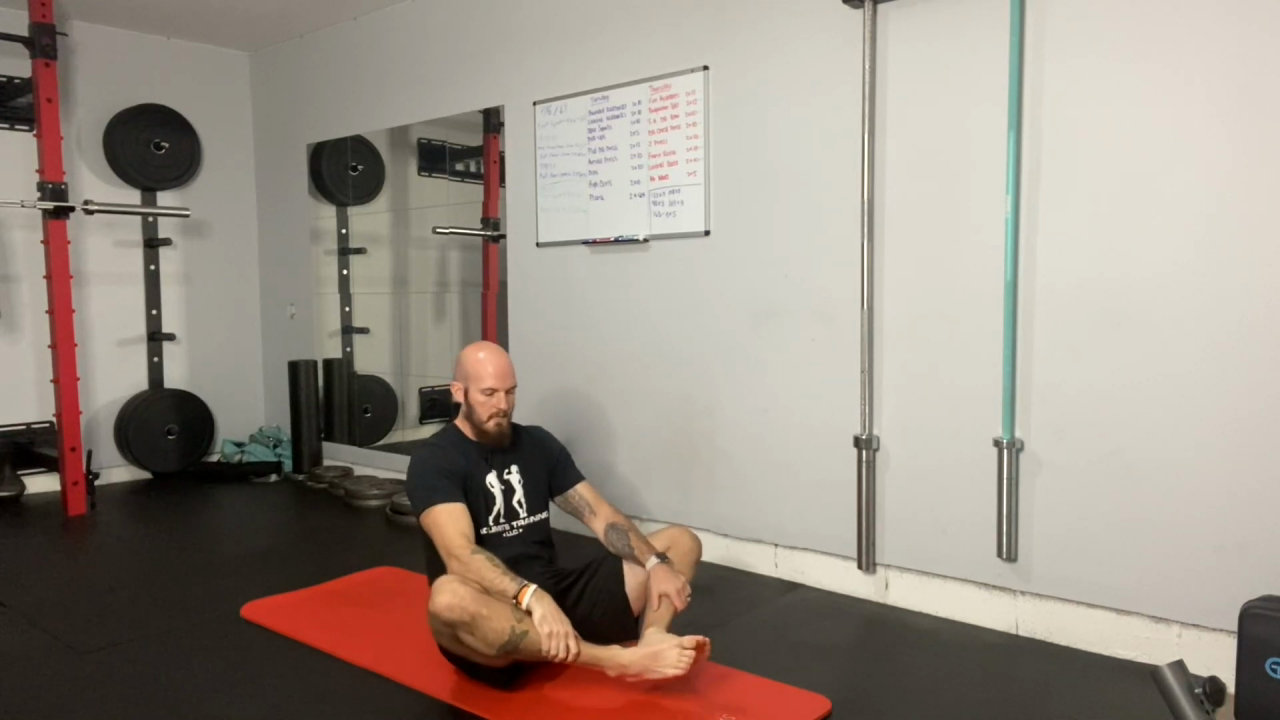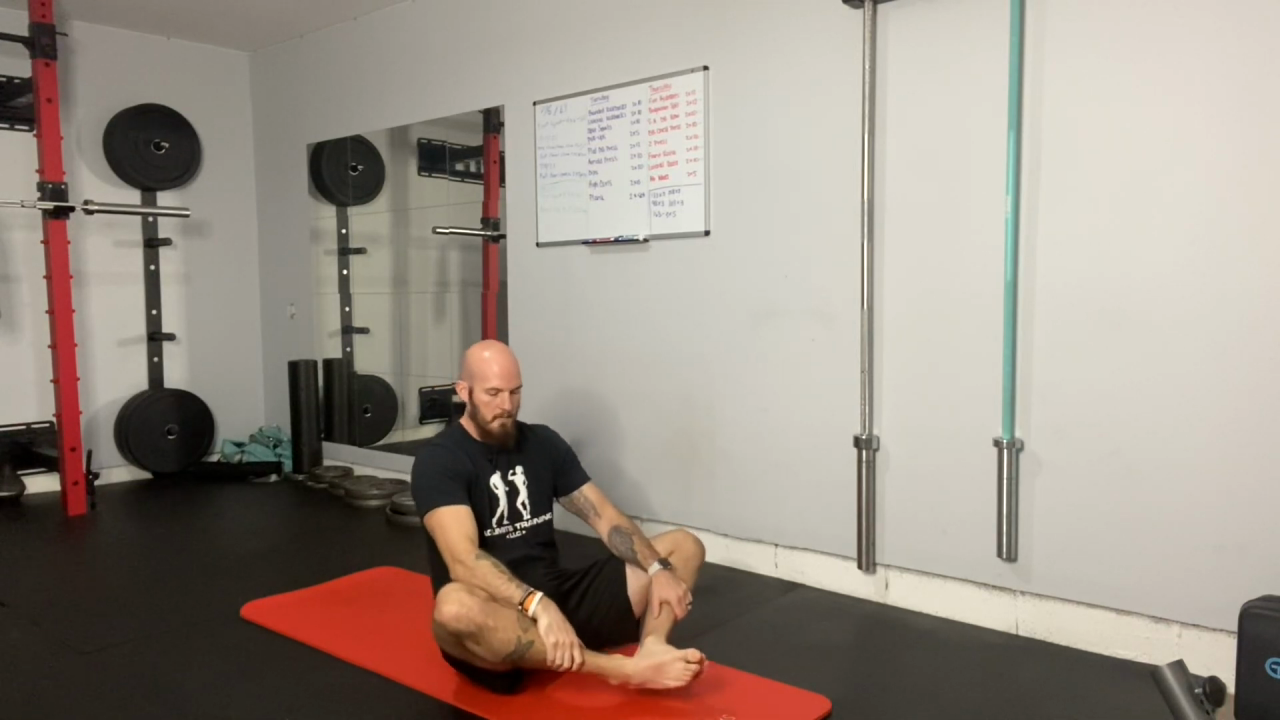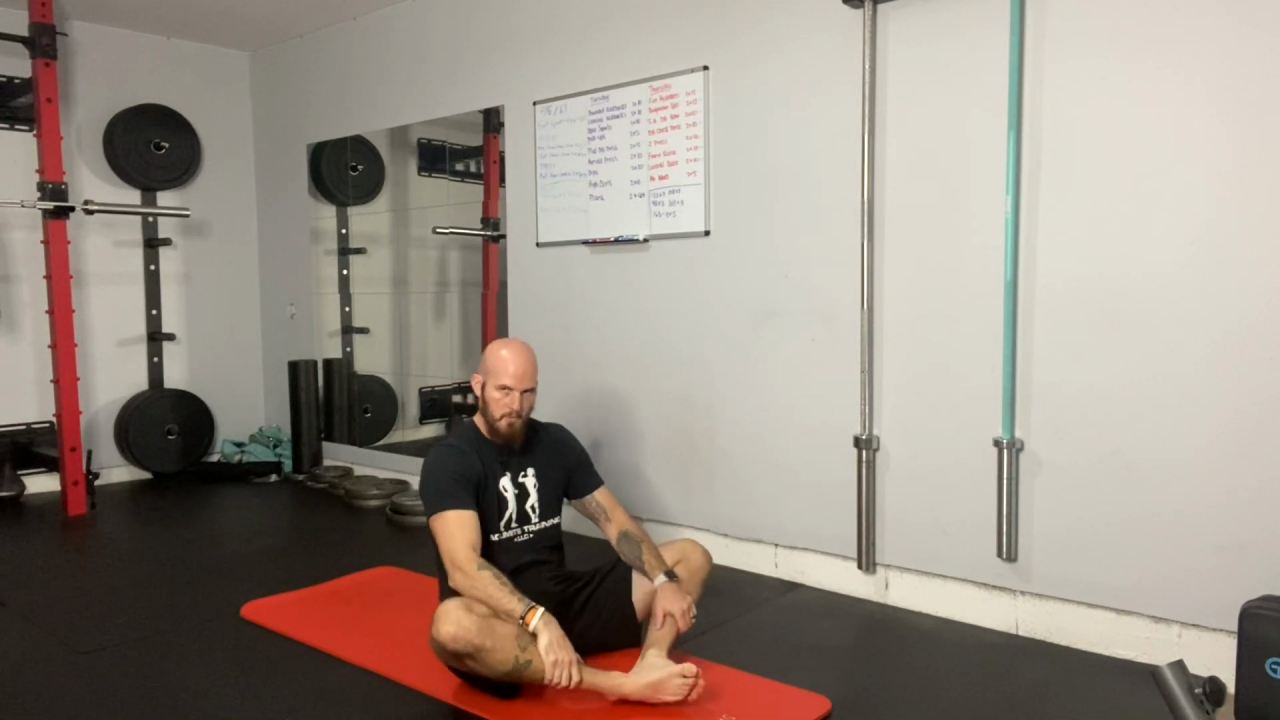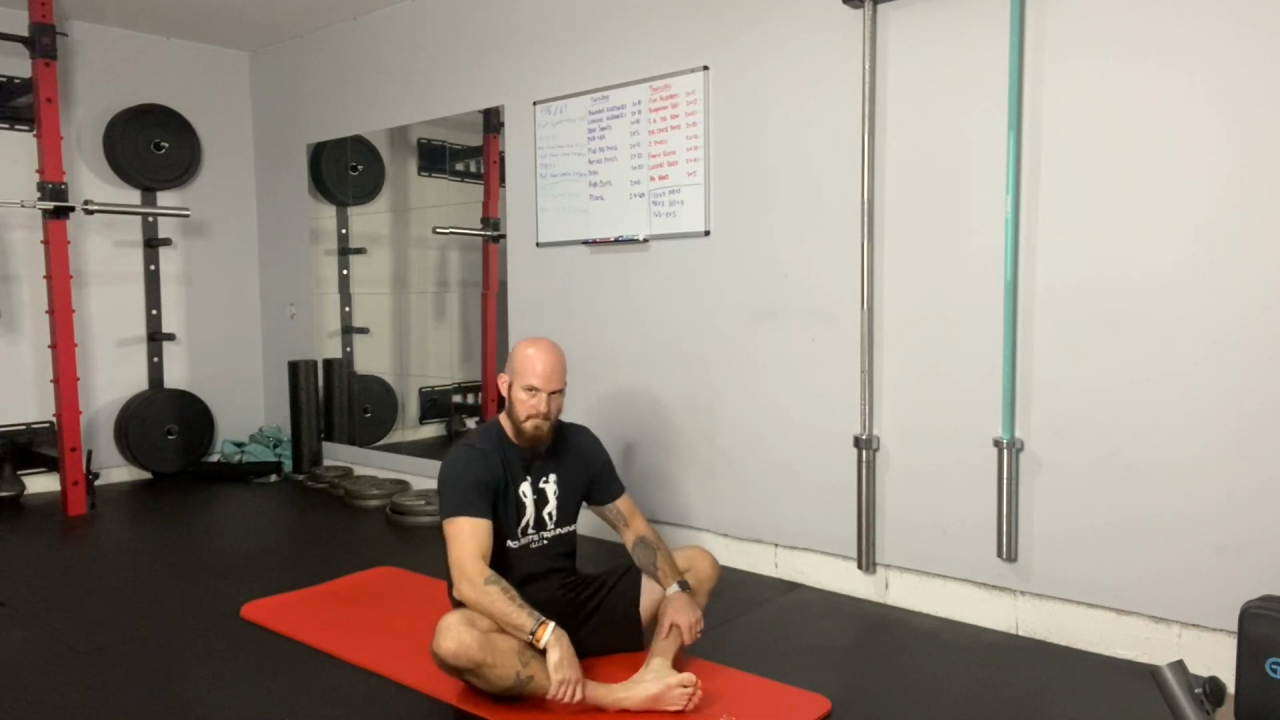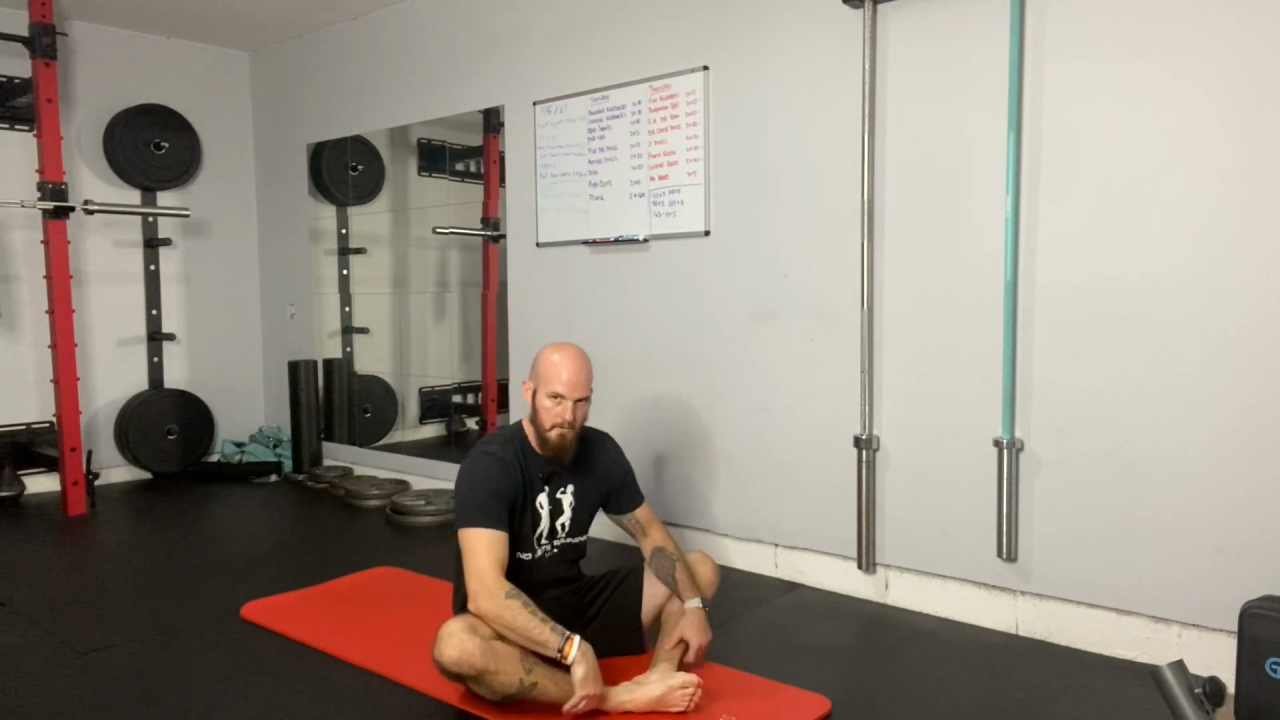
dt=0.3s
person 1, frame 1
left shoulder: (538, 443)
right shoulder: (433, 461)
left elbow: (601, 516)
right elbow: (460, 554)
left wrist: (657, 563)
right wrist: (533, 597)
left hip: (557, 593)
right hip: (491, 615)
left knee: (680, 542)
right knee: (449, 598)
left ankle: (651, 640)
right ankle: (614, 659)
person 1, frame 2
left shoulder: (543, 442)
right shoulder: (439, 461)
left elbow: (606, 517)
right elbow: (464, 560)
left wrist: (659, 568)
right wrist: (538, 606)
left hip: (558, 593)
right hip: (494, 618)
left knee: (683, 546)
right knee: (454, 607)
left ankle: (651, 650)
right ankle: (618, 667)
person 1, frame 3
left shoulder: (556, 441)
right shoulder: (450, 459)
left elbow: (615, 520)
right elbow: (462, 568)
left wrist: (663, 580)
right wrist: (539, 621)
left hip: (563, 595)
right hip: (498, 615)
left knee: (692, 556)
right knee: (452, 626)
left ankle: (651, 660)
right ankle: (616, 683)
person 1, frame 4
left shoulder: (580, 444)
right shoulder: (471, 459)
left elbow: (633, 526)
right elbow: (469, 578)
left wrist: (677, 590)
right wrist: (549, 637)
left hip: (571, 599)
right hip: (505, 621)
left knee: (700, 564)
right knee: (453, 639)
left ankle: (655, 669)
right ankle: (615, 696)
person 1, frame 5
left shoulder: (602, 452)
right shoulder: (490, 464)
left elbow: (651, 533)
right elbow: (486, 594)
left wrist: (692, 604)
right wrist: (575, 652)
left hip: (574, 602)
right hip: (505, 622)
left knee: (701, 568)
right knee: (456, 647)
left ankle: (660, 673)
right ankle: (624, 697)
